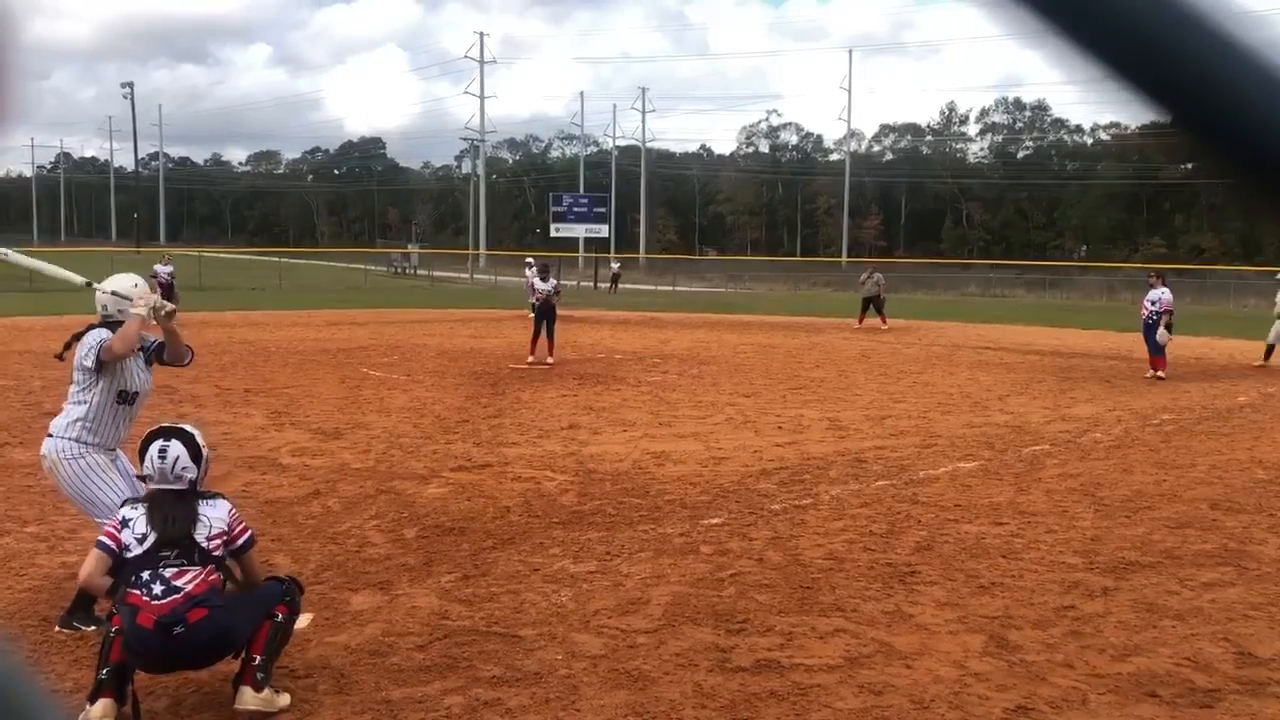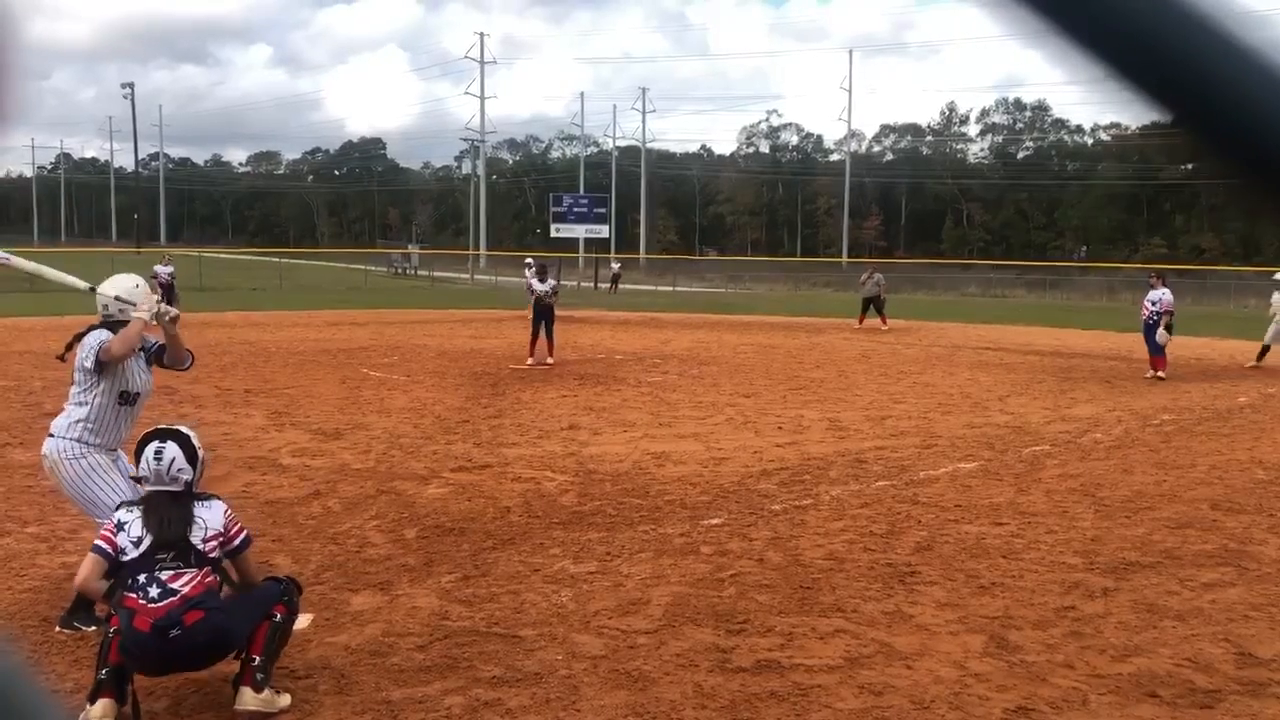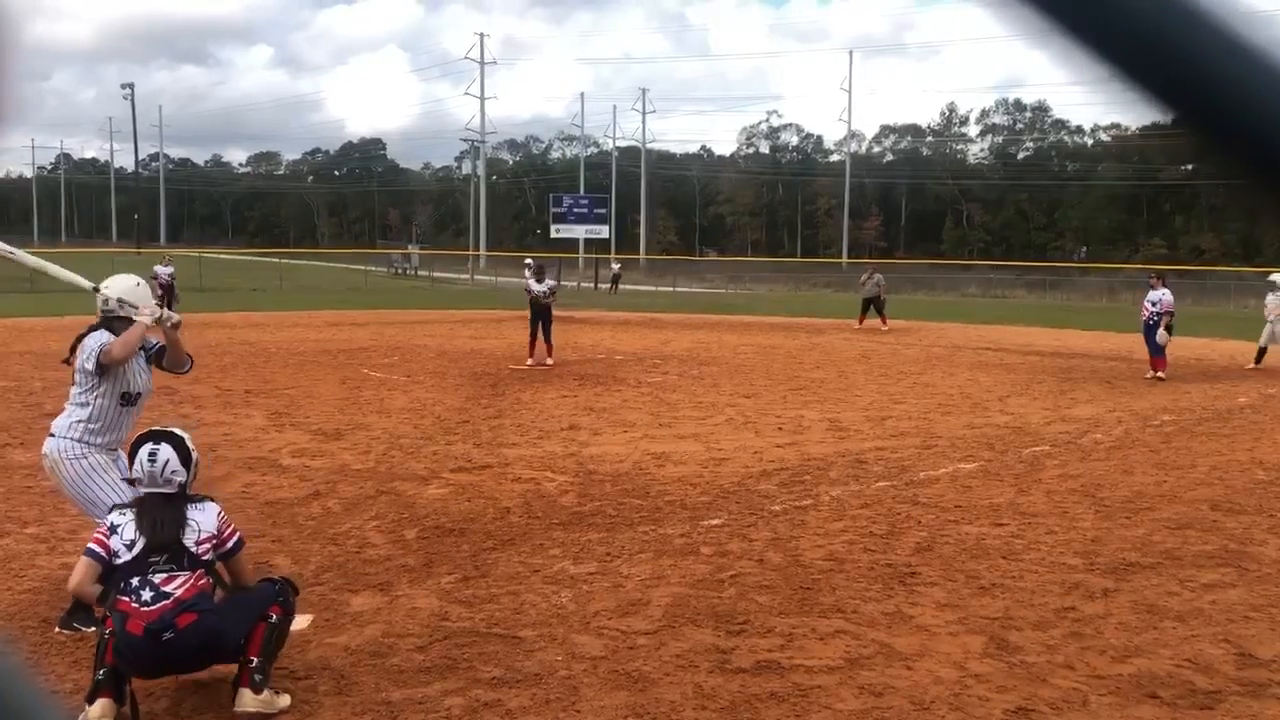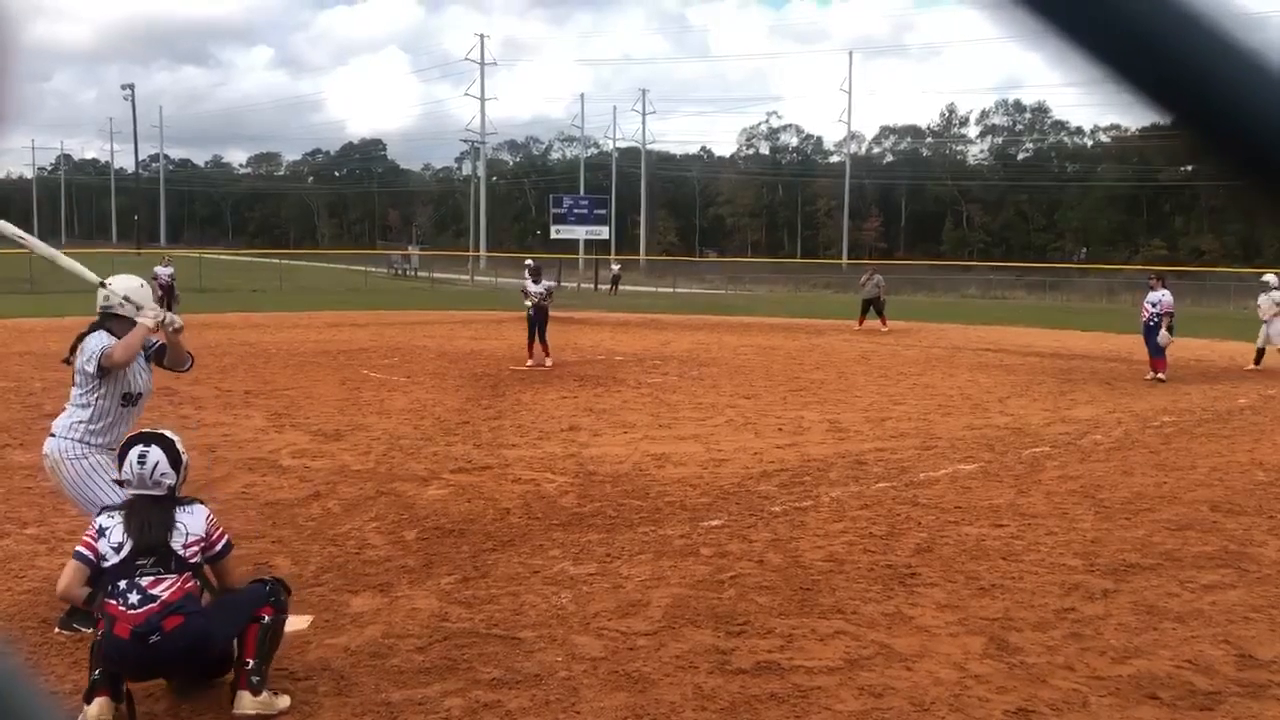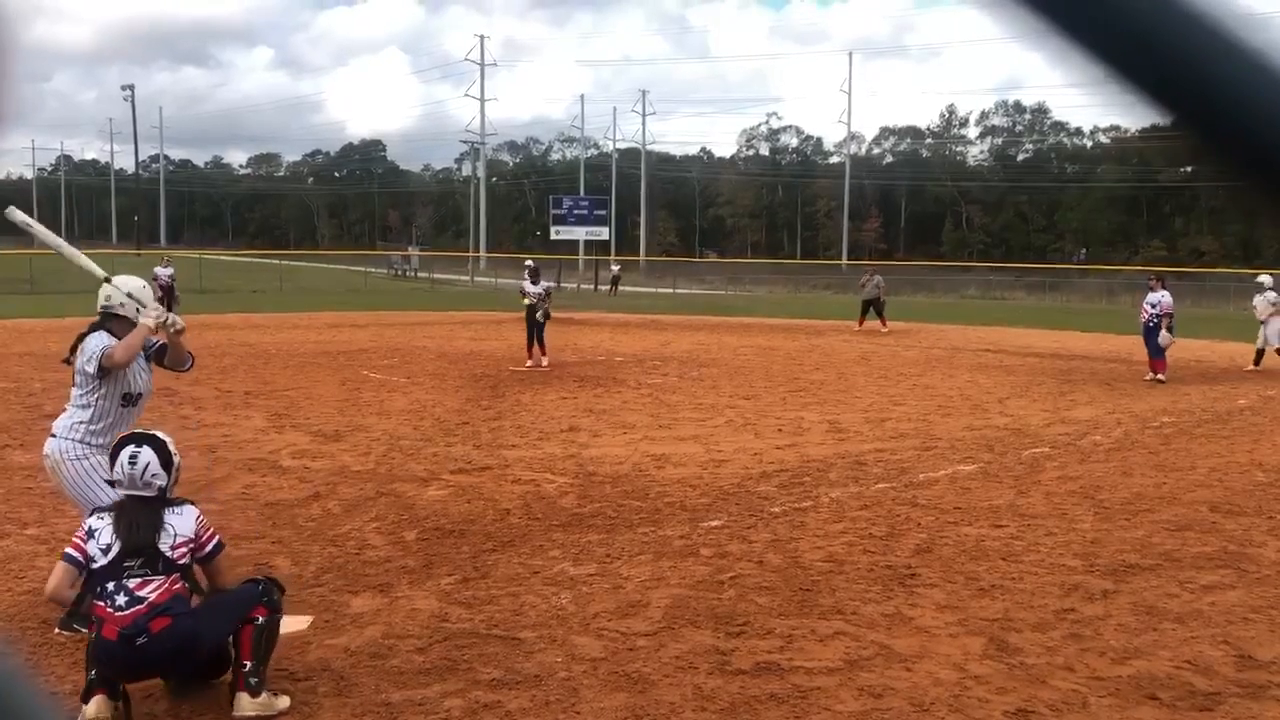
dt=0.1s
person 1, frame 1
left shoulder: (141, 343)
right shoulder: (96, 340)
left elbow: (181, 357)
right elbow: (119, 349)
left wrist: (167, 325)
right wrist: (140, 314)
left hip: (104, 450)
right hip: (71, 449)
right ankle: (77, 614)
person 1, frame 2
left shoulder: (141, 343)
right shoulder: (97, 340)
left elbow: (181, 361)
right elbow: (117, 351)
left wrist: (169, 328)
right wrist: (142, 319)
left hip: (104, 449)
right hip: (72, 449)
right ankle: (78, 614)
person 1, frame 3
left shoulder: (141, 343)
right shoulder: (97, 341)
left elbow: (180, 364)
right elbow: (117, 354)
left wrist: (170, 333)
right wrist: (144, 321)
left hip: (104, 449)
right hip: (73, 449)
right ankle: (78, 614)
person 1, frame 4
left shoulder: (141, 342)
right shoulder: (97, 341)
left elbow: (180, 362)
right elbow: (119, 358)
left wrist: (172, 333)
right wrist: (147, 324)
left hip: (104, 448)
right hip: (72, 448)
right ankle: (79, 614)
person 1, frame 5
left shoulder: (140, 343)
right shoulder: (98, 342)
left elbow: (181, 362)
right elbow: (119, 358)
left wrist: (173, 335)
right wrist: (148, 324)
left hip: (103, 449)
right hip: (73, 449)
right ankle: (78, 615)
person 2, frame 1
left shoulder: (128, 515)
right shoulder: (220, 509)
left elbow: (88, 579)
right elbow: (255, 580)
left wrist: (129, 595)
left hip: (144, 649)
right hip: (207, 639)
left knee: (124, 611)
right knee: (284, 590)
right ankle: (253, 686)
person 2, frame 2
left shoulder: (123, 517)
right shoulder: (215, 510)
left elbow: (84, 582)
right elbow: (251, 582)
left wrist: (125, 600)
right wrist: (225, 604)
left hip: (141, 653)
right hip: (203, 641)
right knee: (282, 591)
right ankle: (254, 687)
person 2, frame 3
left shoulder: (116, 520)
right shoulder: (208, 512)
left elbow: (78, 586)
right elbow: (244, 584)
left wrist: (118, 602)
left hip: (136, 656)
right hip: (198, 643)
right knee: (278, 591)
right ankle: (252, 688)
person 2, frame 4
left shoulder: (105, 522)
right shoulder: (197, 515)
left elbow: (66, 589)
right elbow: (231, 587)
left wrist: (106, 607)
right wrist: (203, 612)
left hip: (123, 657)
right hip: (187, 645)
right knee: (271, 593)
right ankle: (251, 690)
person 2, frame 5
left shoulder: (95, 523)
right shoulder: (187, 516)
left elbow: (55, 590)
right elbow: (222, 587)
left wrist: (97, 607)
left hip: (114, 658)
right hip: (176, 646)
right knee: (263, 592)
left ankle: (100, 695)
right ankle: (250, 691)
